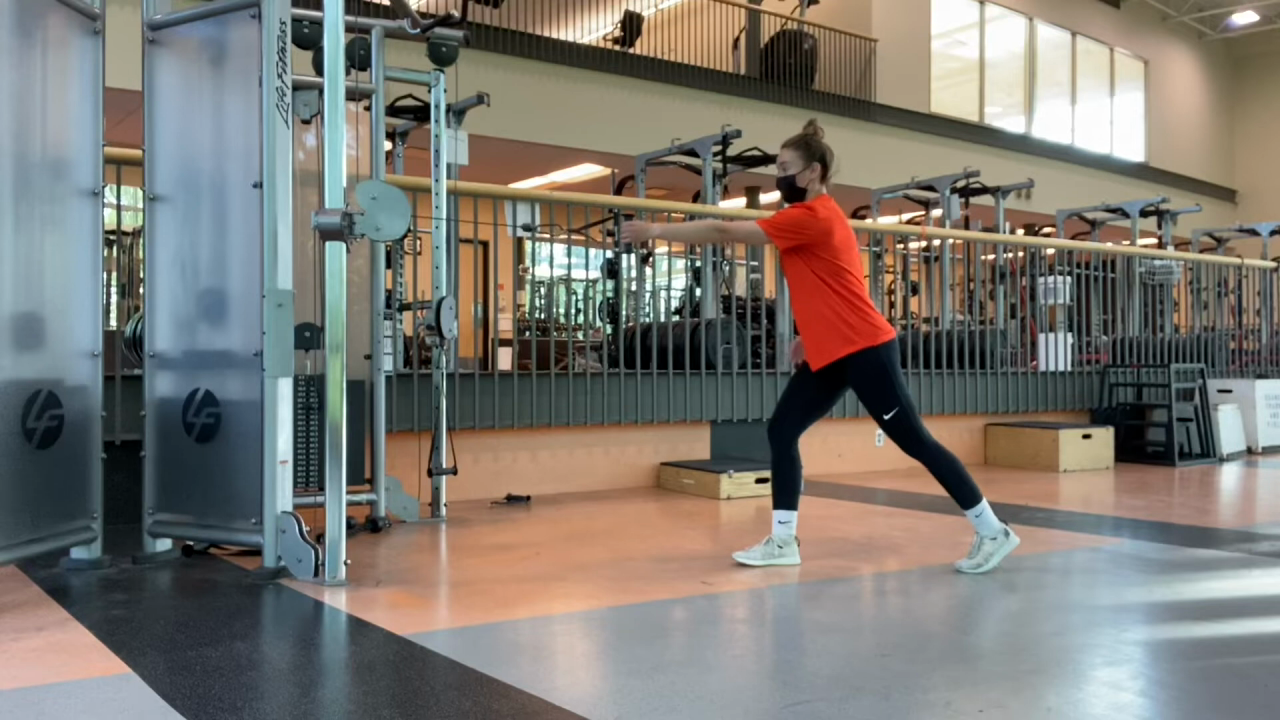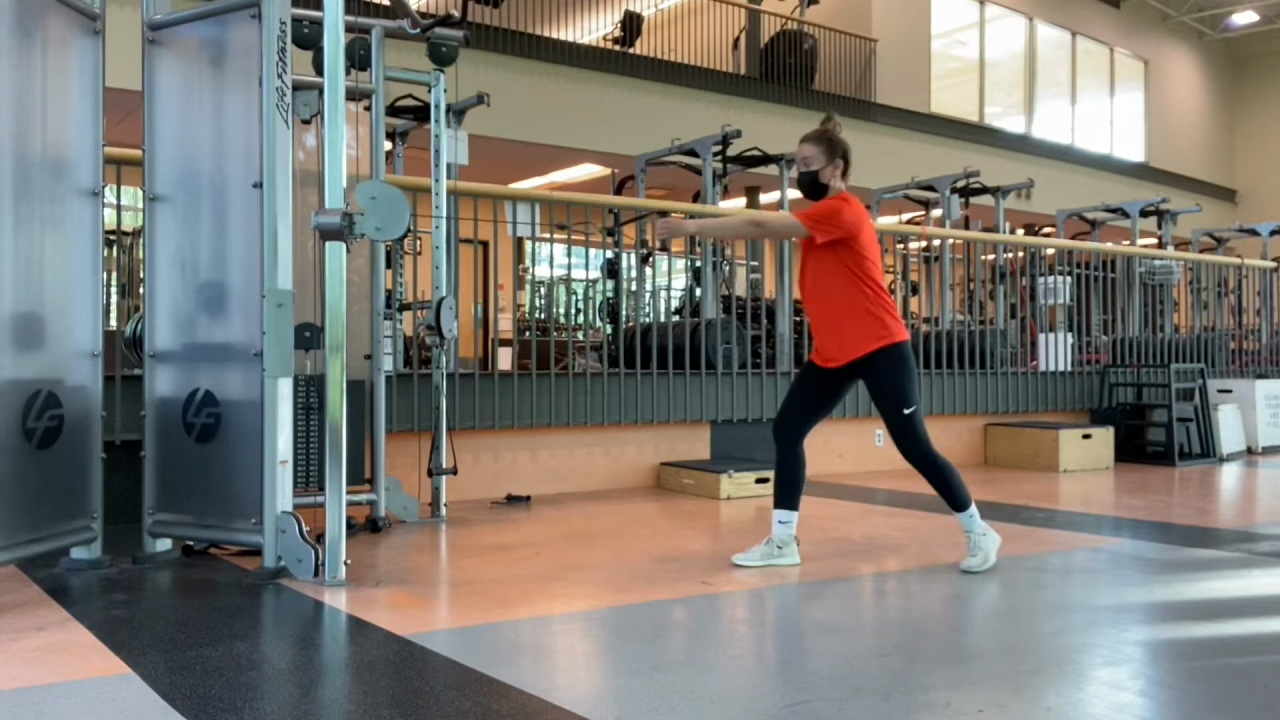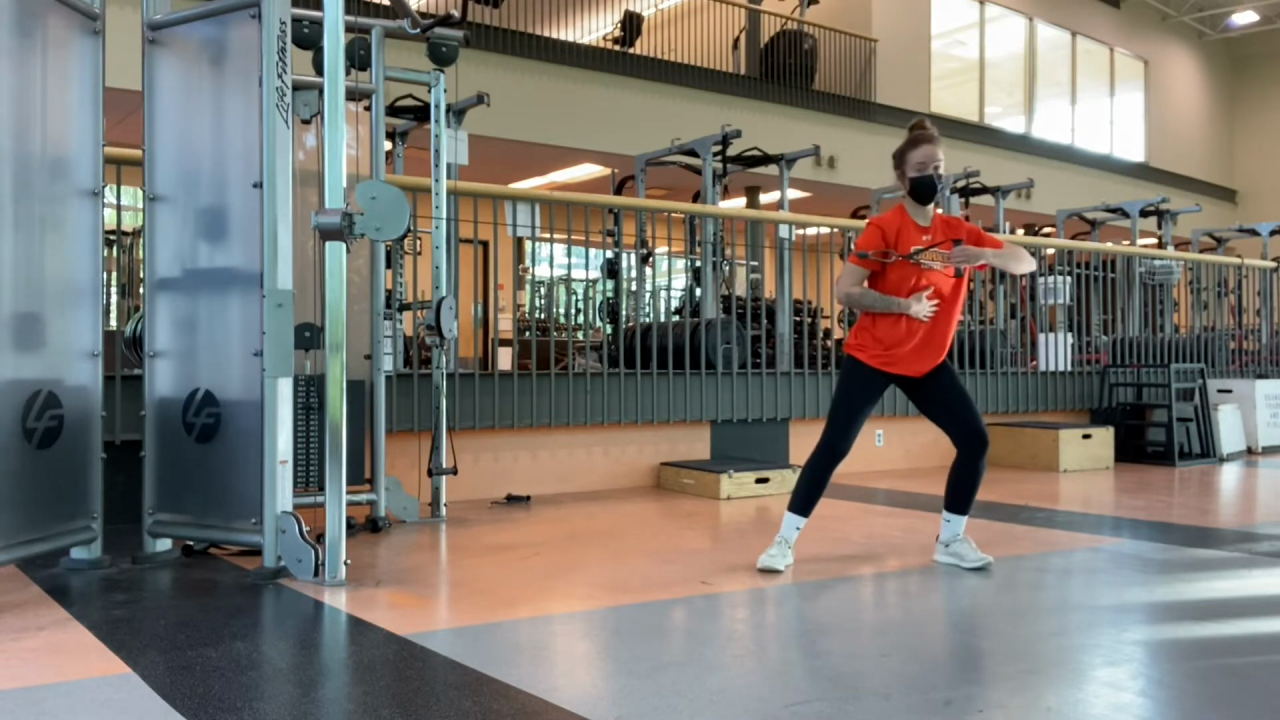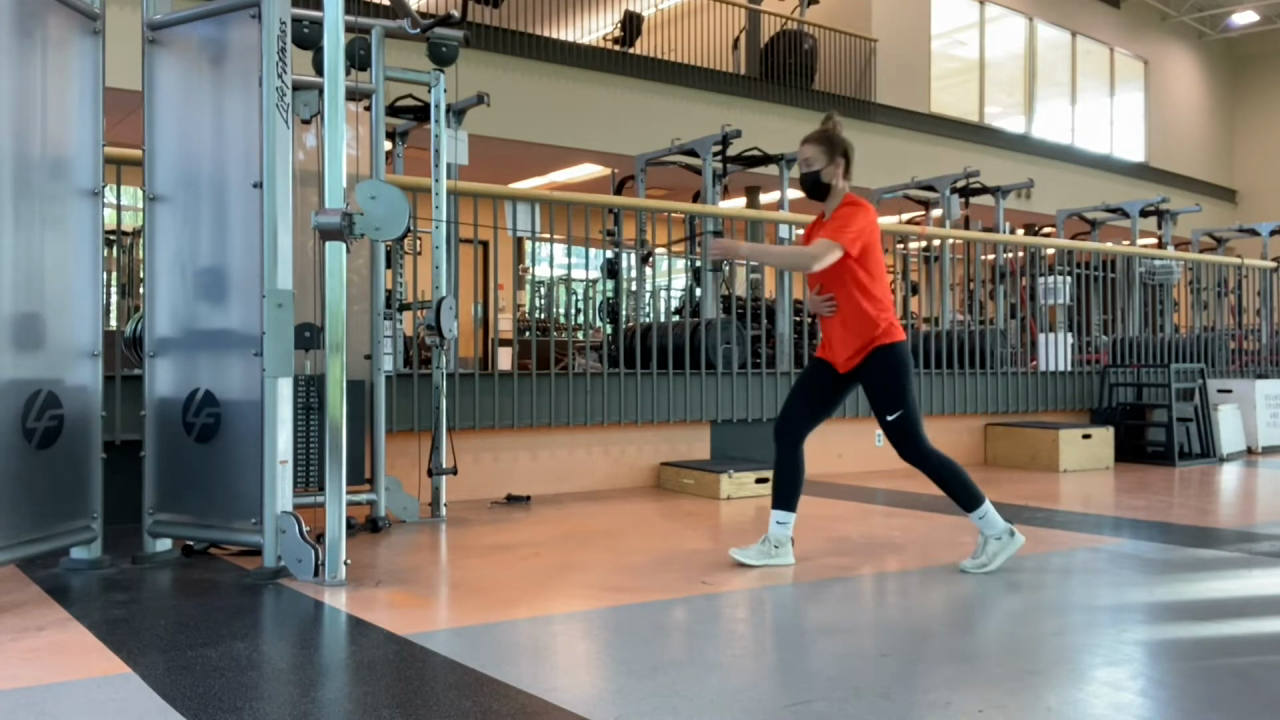
dt=1s
person 1, frame 1
left shoulder: (812, 217)
right shoulder: (811, 218)
left elbow: (726, 232)
left wrist: (655, 230)
right wrist: (806, 334)
left hip: (865, 350)
right hip: (830, 355)
left knee: (914, 441)
right knee: (781, 432)
left ankle: (992, 531)
right ankle: (783, 541)
person 1, frame 2
left shoulder: (845, 208)
right shoulder: (808, 221)
left elbow: (763, 226)
left wrist: (693, 227)
right wrist: (808, 353)
left hip: (882, 347)
right hip: (830, 355)
left knee: (913, 446)
right knee: (786, 433)
left ankle: (978, 532)
right ankle: (782, 541)
person 1, frame 3
left shoulder: (959, 231)
right shoulder: (884, 228)
left elbow: (1026, 262)
right elbow: (845, 291)
left wrist: (986, 255)
right wrist: (903, 305)
left hip: (928, 362)
right hip: (871, 357)
left knee: (975, 440)
right knee: (834, 445)
left ankle: (951, 540)
right ankle: (784, 541)
person 1, frame 4
left shoulder: (856, 211)
right shoulder: (818, 224)
left elbow: (814, 259)
left wrist: (742, 249)
right wrist: (813, 304)
left hip: (879, 349)
right hip: (835, 353)
left knee: (912, 449)
right knee: (787, 430)
left ankle: (996, 533)
right ankle: (778, 540)
